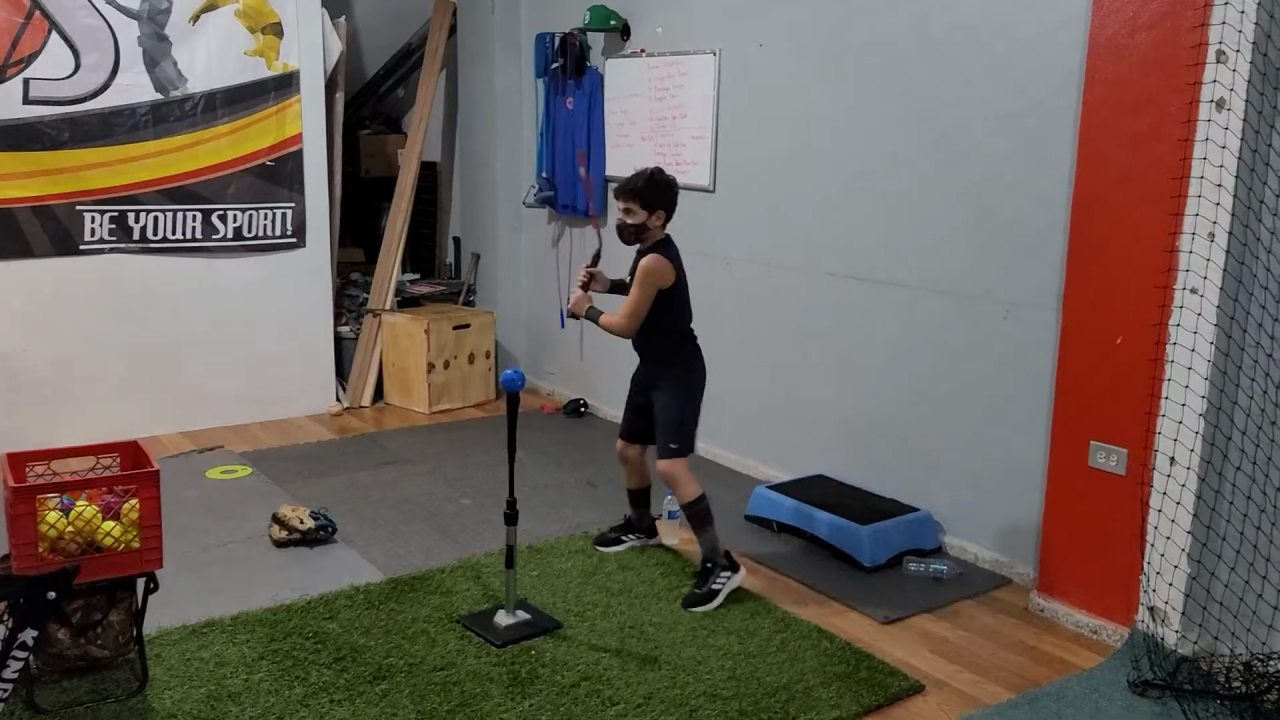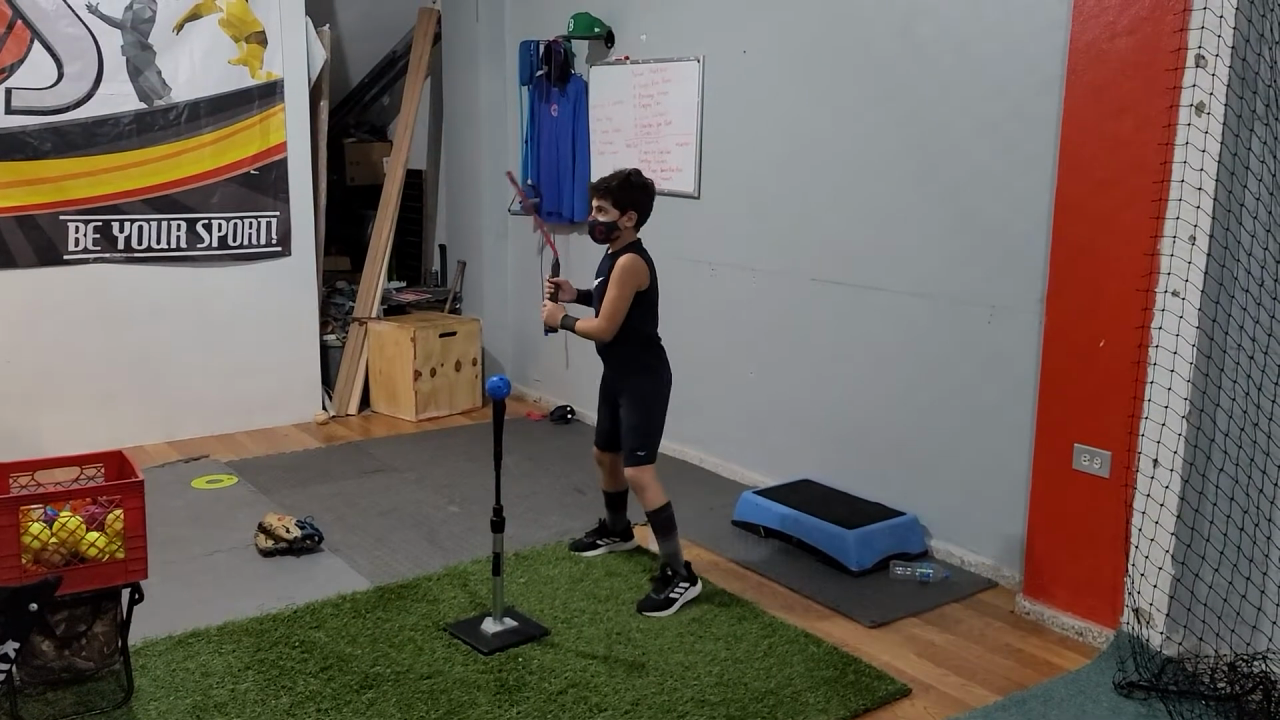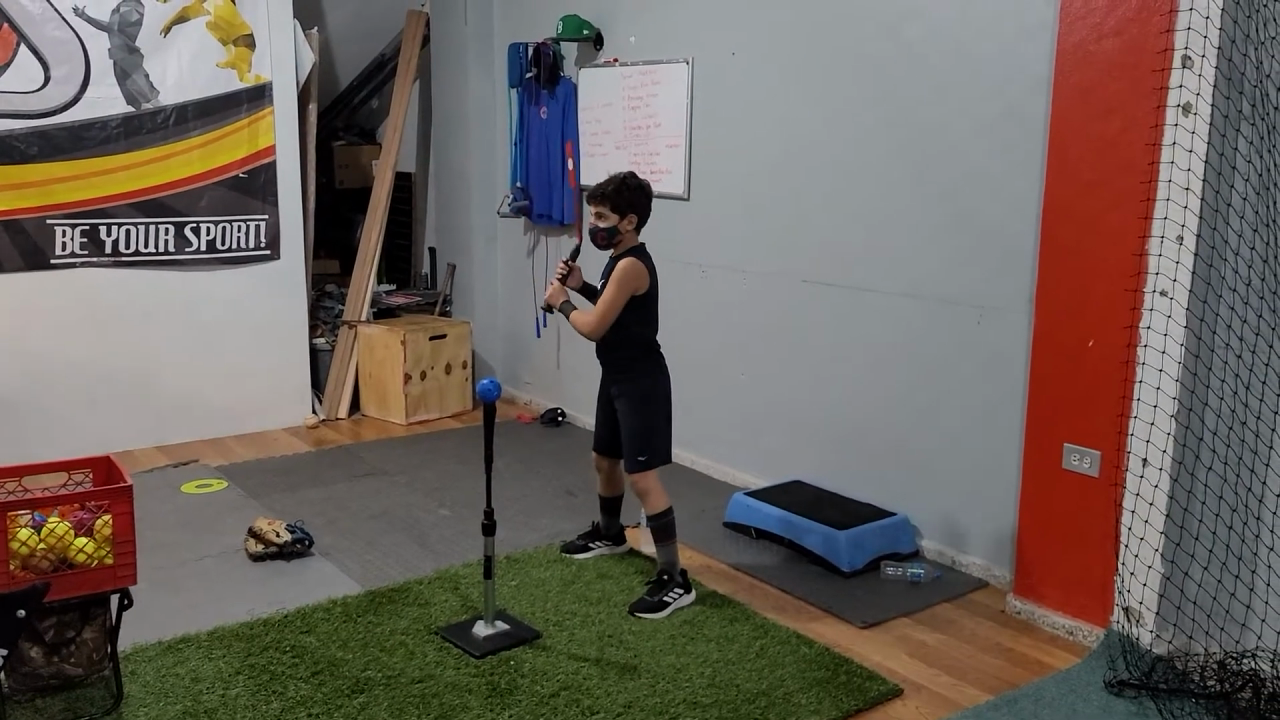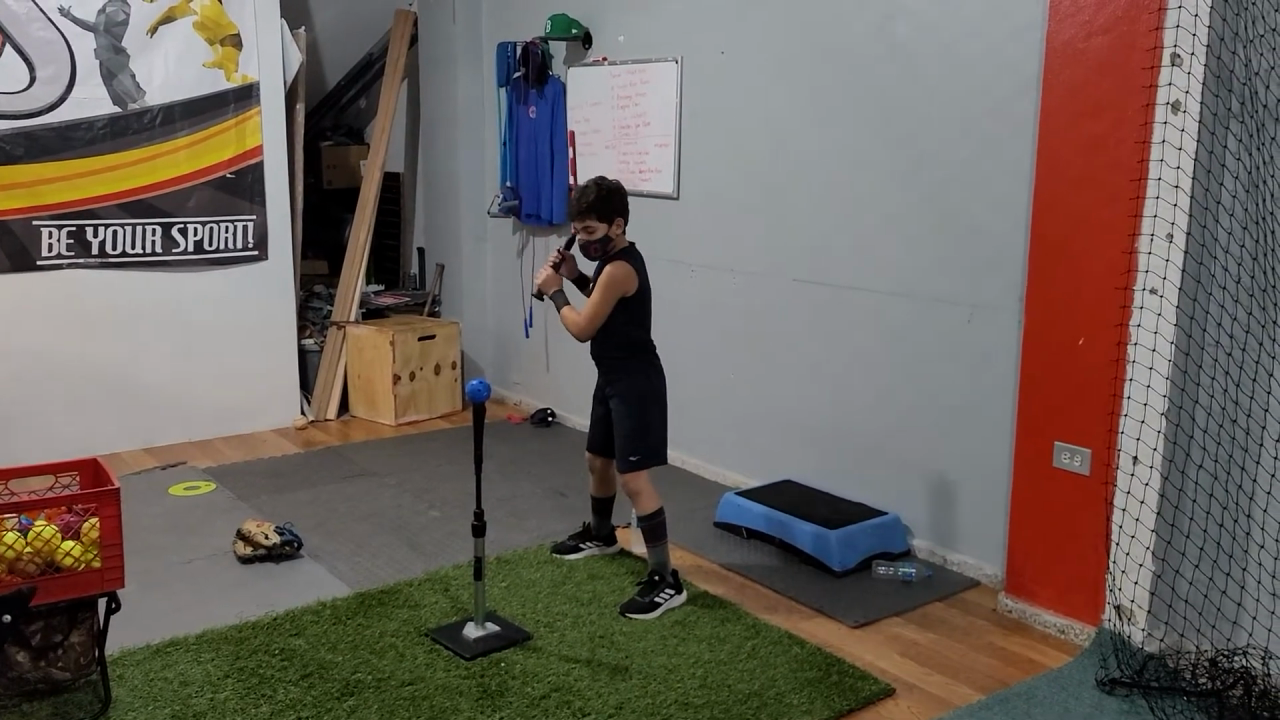
dt=1s
person 1, frame 1
left shoulder: (654, 261)
right shoulder: (654, 251)
left elbow: (626, 325)
left wrist: (587, 309)
right wrist: (609, 284)
left hip: (677, 372)
right hip: (653, 368)
left knee: (671, 466)
right knee: (628, 448)
left ankle: (719, 564)
right ankle: (640, 525)
person 1, frame 2
left shoulder: (630, 262)
right shoulder: (613, 254)
left elbow: (604, 328)
left wrist: (561, 318)
right wrist: (575, 294)
left hip: (644, 377)
right hip: (617, 373)
left knee: (638, 473)
right knee: (605, 455)
left ankle: (680, 574)
right ankle: (616, 530)
person 1, frame 3
left shoulder: (630, 265)
right shoulder: (621, 260)
left elbow: (594, 328)
left wrist: (562, 301)
right wrist: (583, 287)
left hip: (640, 382)
right hip: (617, 377)
left knee: (642, 477)
right knee: (605, 460)
left ankle: (675, 579)
right ankle: (609, 534)
person 1, frame 4
left shoulder: (619, 268)
right shoulder: (616, 260)
left elbow: (583, 328)
right elbow: (601, 304)
left wrist: (554, 291)
right wrist: (576, 276)
left hip: (635, 382)
right hip: (613, 378)
left knee: (633, 478)
right knee: (598, 460)
left ankle: (666, 580)
right ankle: (600, 534)
